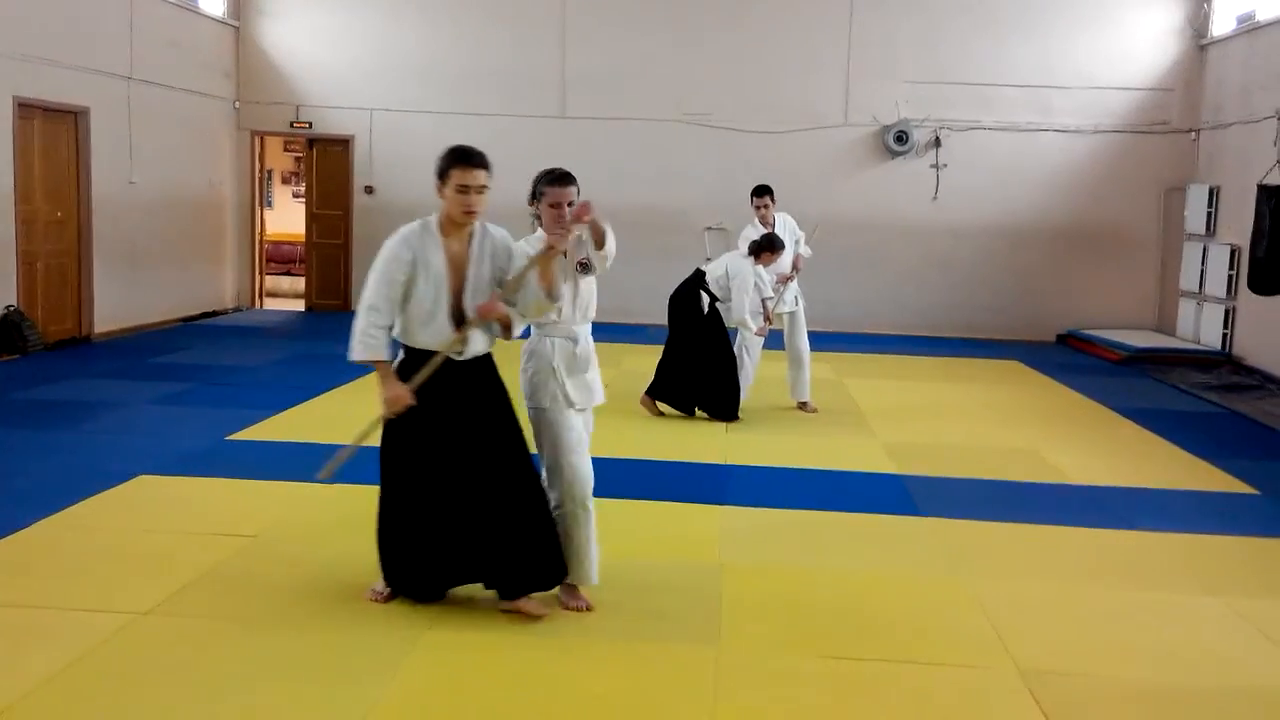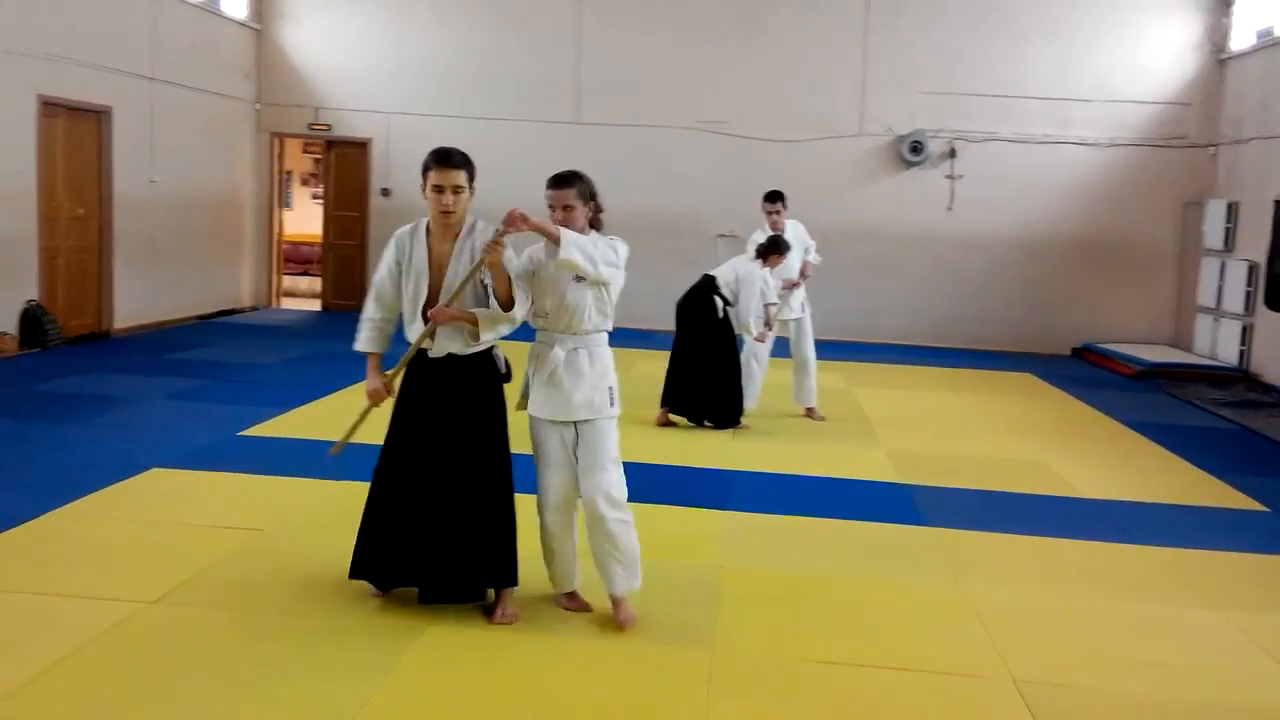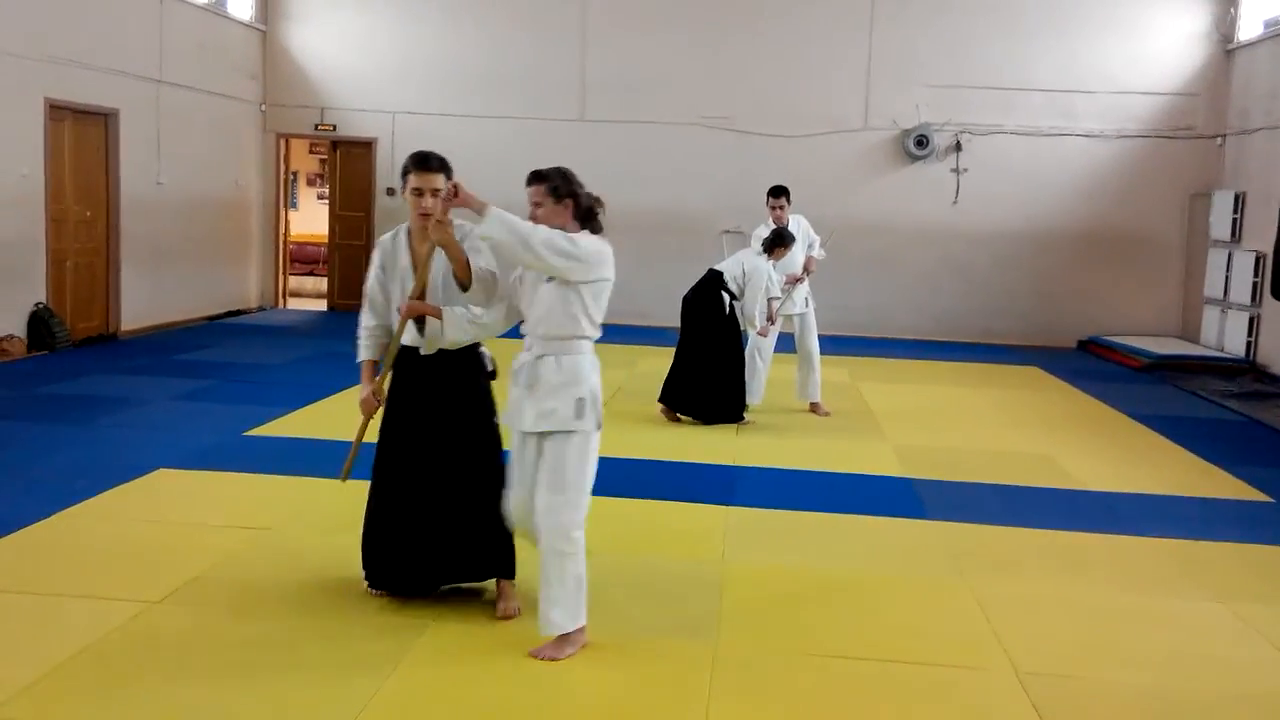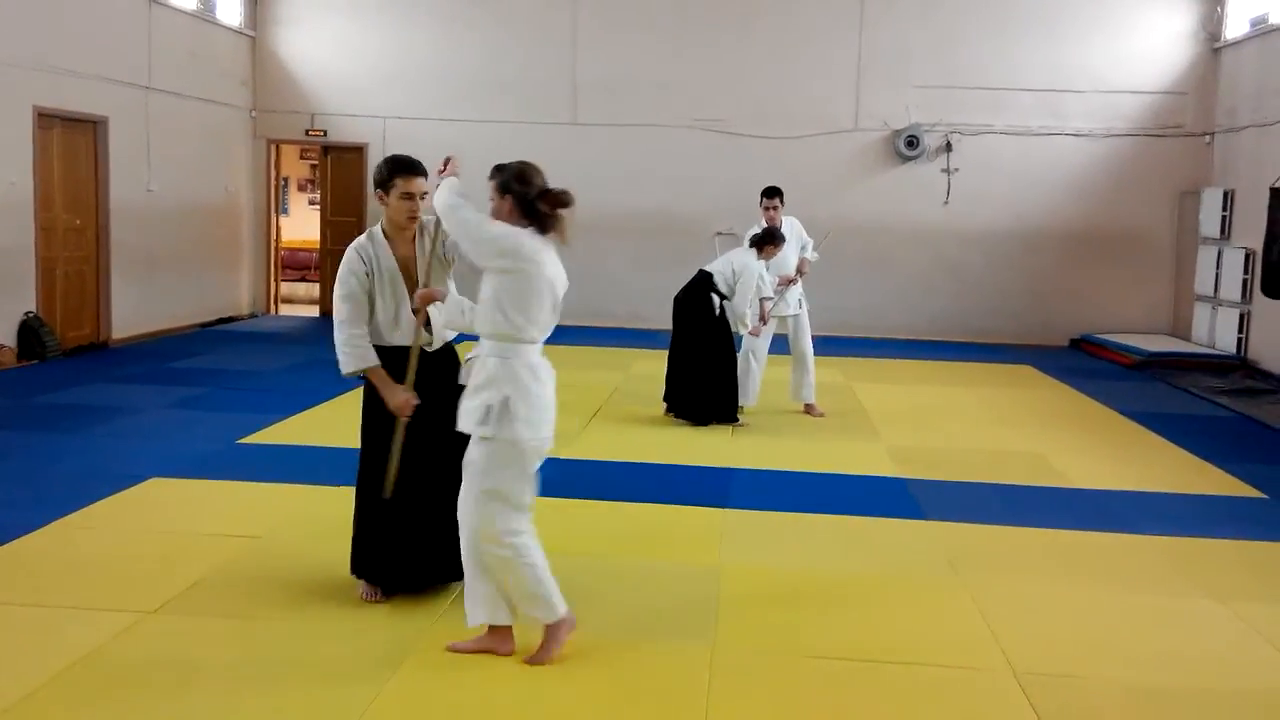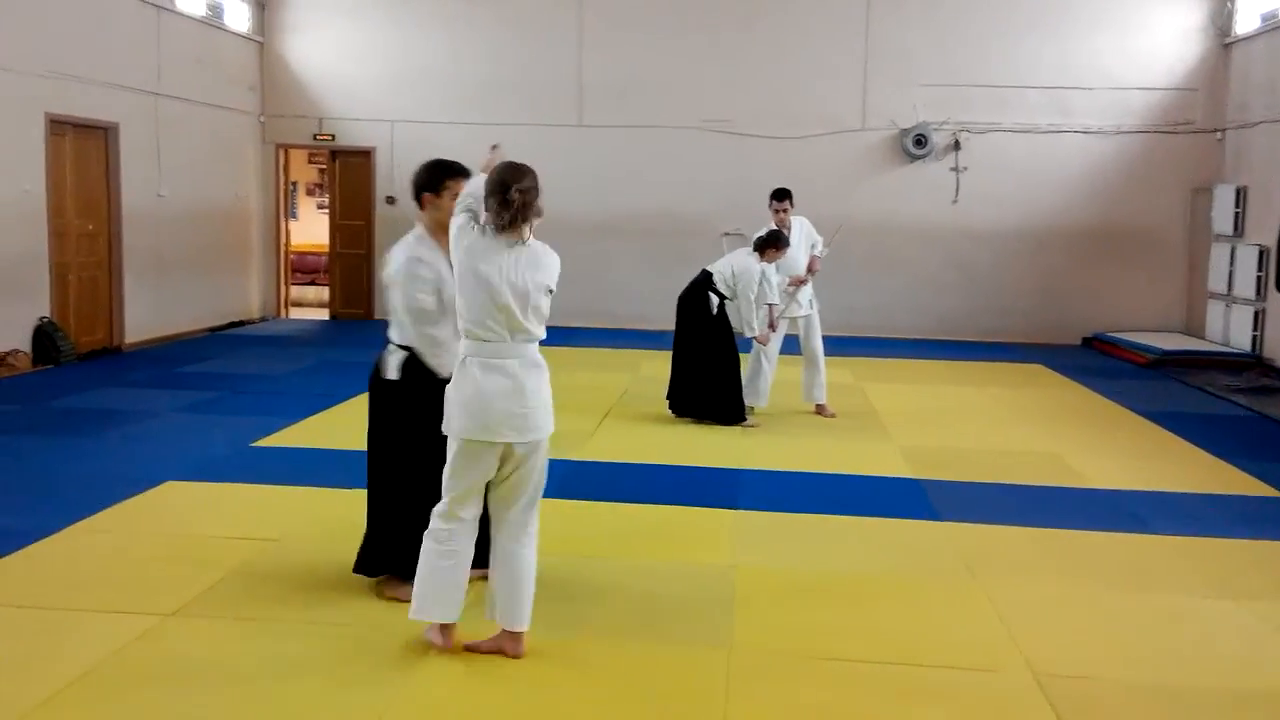
dt=0.3s
person 1, frame 1
left shoulder: (582, 244)
right shoulder: (528, 250)
left elbow: (602, 252)
left wrist: (595, 225)
left hip: (581, 362)
right hip: (547, 364)
left knee: (565, 476)
right knee: (574, 479)
right ankle: (571, 578)
person 1, frame 2
left shoulder: (613, 251)
right shoulder: (537, 255)
left elbow: (583, 255)
right elbow: (515, 305)
left wrist: (539, 228)
left hip: (593, 374)
right hip: (545, 374)
left knee: (604, 490)
right knee: (554, 493)
left ankle: (620, 590)
right ankle: (566, 584)
person 1, frame 3
left shoulder: (595, 252)
right shoulder: (531, 264)
left elbow: (526, 239)
right elbow: (492, 319)
left wrist: (474, 205)
right wrist: (436, 311)
left hip: (572, 386)
right hip: (530, 384)
left knee: (557, 512)
right knee: (524, 511)
left ankle: (571, 625)
right ankle: (570, 581)
person 1, frame 4
left shoulder: (510, 245)
right shoulder: (541, 255)
left elbow: (456, 212)
left wrist: (448, 178)
right wrist: (442, 299)
left hip: (510, 390)
right hip: (516, 385)
left knee: (499, 523)
right knee: (478, 515)
left ankle: (555, 617)
right ankle: (500, 629)
person 1, frame 5
left shoulder: (468, 242)
right shoulder: (547, 260)
left elbow: (467, 204)
left wrist: (489, 169)
left hip: (479, 388)
right hip: (529, 390)
left knee: (456, 512)
right knee: (517, 519)
left ankle: (442, 623)
right ankle: (511, 631)
person 2, frame 1
left shoulder: (498, 244)
right shoulder: (408, 242)
left elbow: (536, 306)
right elbow: (374, 313)
left wrist: (547, 263)
right wrist: (387, 381)
left hip: (476, 378)
right hip: (420, 375)
left knee: (508, 477)
right knee: (406, 484)
left ankle: (516, 584)
right ankle: (400, 575)
person 2, frame 2
left shoulder: (487, 240)
right shoulder: (404, 242)
left elbow: (507, 312)
right elbow: (379, 308)
left wrist: (497, 267)
right wrist: (373, 370)
left hip: (476, 376)
right hip: (423, 373)
left knee: (483, 480)
right knee: (402, 473)
left ankle: (501, 588)
right ankle: (392, 569)
person 2, frame 3
left shoulder: (466, 239)
right shoulder: (388, 247)
left elbow: (487, 296)
right elbow: (375, 318)
left wrist: (450, 248)
right wrist: (367, 379)
left hip: (464, 371)
right hip: (411, 371)
left knee: (481, 474)
right knee: (397, 474)
left ankle: (504, 581)
right ankle: (390, 570)
person 2, frame 4
left shoulder: (438, 235)
right shoulder: (361, 254)
right elbow: (350, 330)
right wrist: (388, 388)
left hip: (442, 365)
right hip: (390, 370)
left knee: (457, 464)
right knee: (385, 477)
left ankle: (452, 561)
right ankle: (378, 571)
person 2, frame 5
left shoulder: (453, 245)
right shoulder: (409, 259)
right elbow: (430, 333)
left hip: (440, 374)
right hip: (409, 376)
left knee: (441, 469)
right knee: (404, 474)
right ankle: (389, 569)
person 3, frame 1
left shoulder: (786, 220)
right shoulder: (748, 235)
left elbow: (799, 238)
left wrist: (800, 255)
right wrist: (775, 279)
left hip: (789, 294)
left knee: (799, 348)
right knee: (747, 347)
left ankle: (802, 398)
person 3, frame 2
left shoulder: (797, 228)
right shoulder: (758, 240)
left elbow: (809, 247)
left wrist: (809, 262)
right wrist: (781, 284)
left hip: (796, 300)
left knee: (805, 354)
right knee: (755, 353)
left ankle: (809, 405)
right ankle: (742, 404)
person 3, frame 3
left shoulder: (800, 223)
right shoulder: (761, 235)
left elbow: (814, 241)
left wrist: (812, 257)
right wrist: (784, 279)
left hip: (800, 295)
left knee: (810, 349)
right knee: (759, 348)
left ankle: (813, 400)
right ankle: (746, 400)
person 3, frame 4
left shoulder: (793, 224)
right shoulder: (754, 236)
left elbow: (807, 244)
left wrist: (805, 259)
right wrist: (778, 281)
left hip: (793, 297)
left knee: (804, 350)
right knee: (753, 350)
left ankle: (808, 401)
right ankle: (740, 401)
person 3, frame 5
left shoulder: (803, 224)
left elbow: (817, 242)
left wrist: (815, 257)
right wrist: (789, 281)
left hip: (804, 297)
left knee: (814, 350)
right knee: (765, 350)
left ankle: (819, 402)
right ankle: (749, 402)
person 4, frame 1
left shoulder: (744, 258)
right shoulder: (744, 271)
left elbow: (757, 274)
right elbow: (739, 312)
left wrist: (765, 305)
right wrist: (754, 329)
left hip: (684, 298)
right hip: (694, 303)
left knee: (681, 351)
right knee: (716, 355)
left ankle: (652, 397)
right ankle: (720, 409)
person 4, frame 2
left shoulder: (750, 261)
right shoulder: (753, 274)
left elbow: (765, 278)
right elbow: (745, 313)
left wrist: (769, 310)
right wrist: (754, 334)
left hip: (692, 302)
right hip: (707, 308)
left knee: (686, 357)
right knee: (722, 362)
left ankle: (665, 412)
right ankle: (724, 417)
person 4, frame 3
left shoulder: (754, 254)
right shoulder: (759, 267)
right elbow: (750, 305)
left wrist: (771, 303)
right wrist: (757, 328)
left hip: (697, 297)
right hip: (713, 303)
left knee: (692, 352)
right knee: (727, 357)
left ankle: (671, 404)
right ankle: (726, 413)
person 4, frame 4
left shoulder: (745, 253)
right shoulder: (749, 266)
left elbow: (760, 271)
right elbow: (740, 304)
left wrist: (763, 303)
right wrist: (748, 327)
left hip: (688, 298)
right hip: (703, 303)
left knee: (686, 352)
right knee: (719, 357)
left ankle: (675, 405)
right ankle: (721, 414)
person 4, frame 5
left shoulder: (750, 254)
right shoulder: (751, 269)
left elbow: (767, 274)
right elbow: (746, 305)
left wrist: (771, 309)
right wrist: (755, 333)
left hip: (693, 299)
right hip: (704, 303)
left knee: (693, 353)
right knee: (722, 357)
left ankle: (685, 407)
right ankle: (730, 415)
